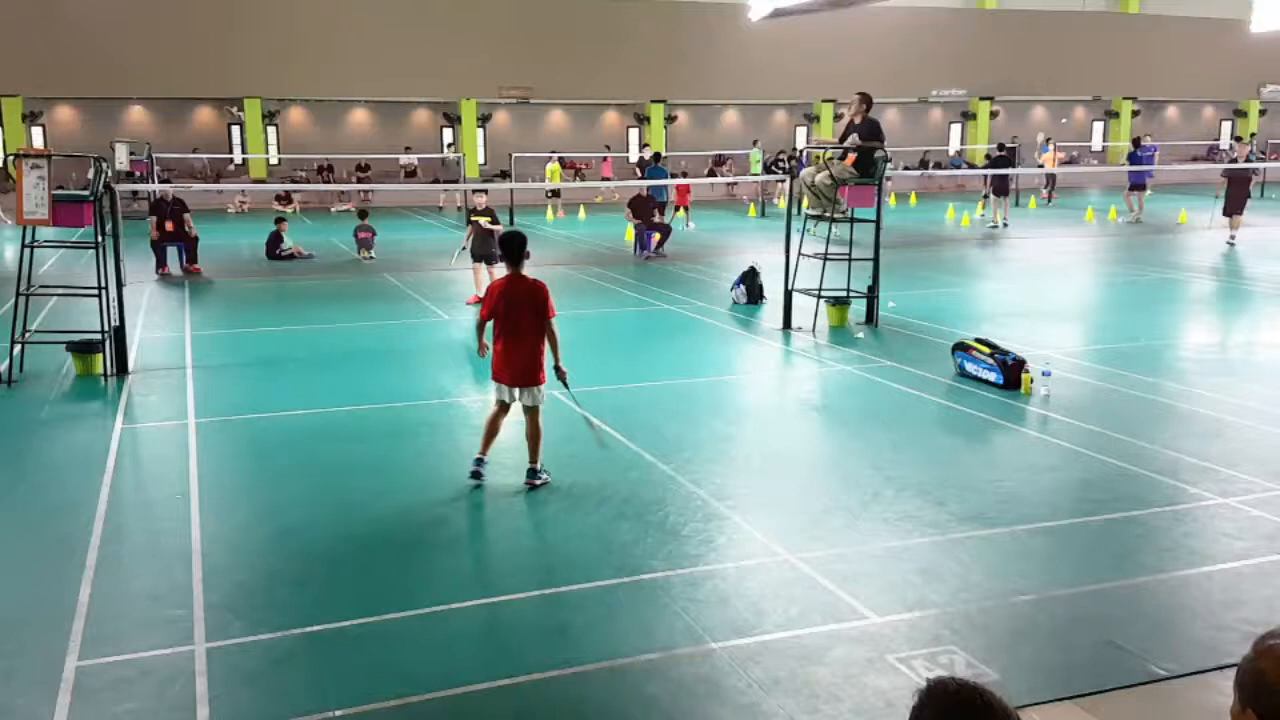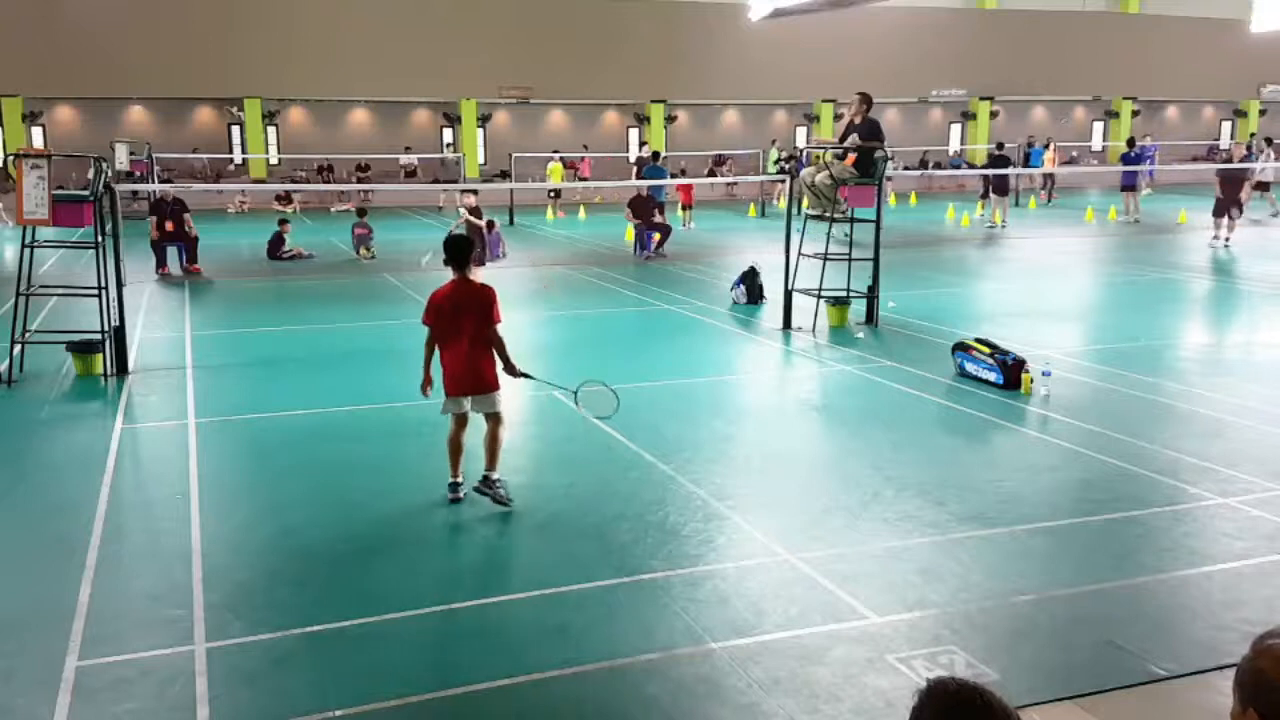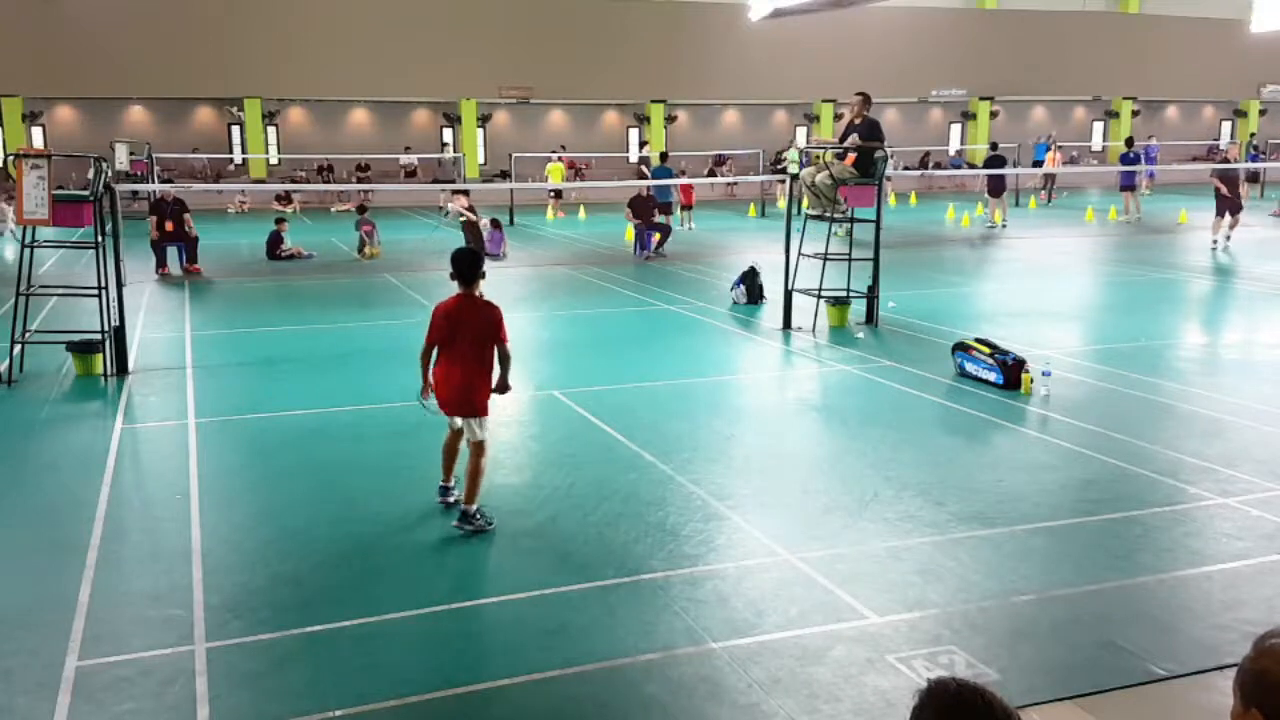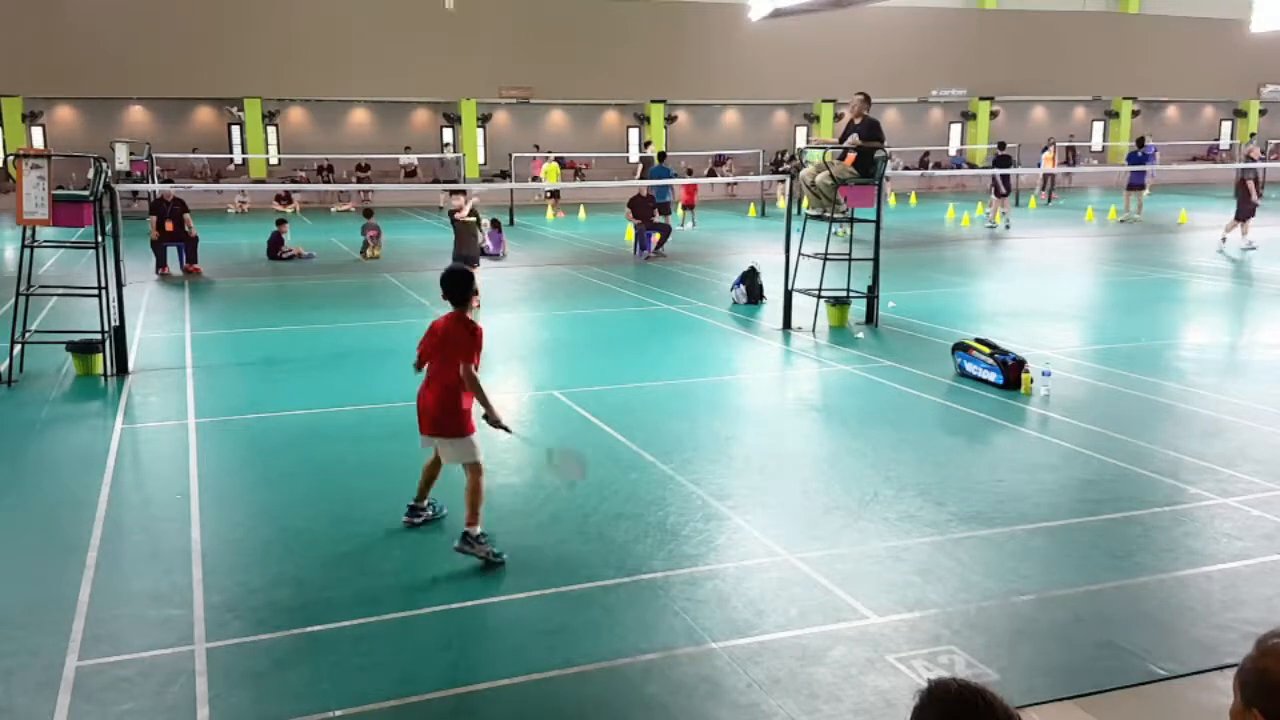
dt=0.5s
person 1, frame 1
left shoulder: (494, 289)
right shoulder: (538, 289)
left elbow: (481, 323)
right elbow: (549, 328)
left wrist: (480, 343)
right wrist: (557, 362)
left hip: (503, 362)
right hip: (531, 364)
left knee: (500, 409)
right knee: (533, 416)
left ankle: (480, 460)
right ankle: (534, 471)
person 1, frame 2
left shoulder: (438, 296)
right shoulder: (486, 293)
left elbow: (431, 339)
right elbow: (493, 335)
left wrist: (427, 373)
right wrist: (508, 363)
left hip: (453, 373)
right hip: (482, 371)
left knee: (458, 425)
right knee: (495, 422)
left ankle: (455, 483)
right ankle: (490, 477)
person 1, frame 3
left shoulder: (442, 309)
right shoulder: (490, 311)
left elbow: (426, 350)
right elbow: (503, 352)
left wrist: (425, 380)
right wrist: (503, 378)
left hip: (445, 386)
right hip: (473, 389)
left knee: (455, 432)
right knee: (478, 449)
left ankle: (446, 487)
right ankle: (469, 511)
person 1, frame 4
left shoulder: (437, 325)
right shoulder: (472, 330)
left elbow: (418, 364)
right elbow: (467, 373)
right wrist: (489, 408)
left hip: (427, 405)
right hip: (452, 410)
left knee: (438, 457)
right knee: (475, 470)
left ankle: (418, 507)
right ankle: (471, 535)
